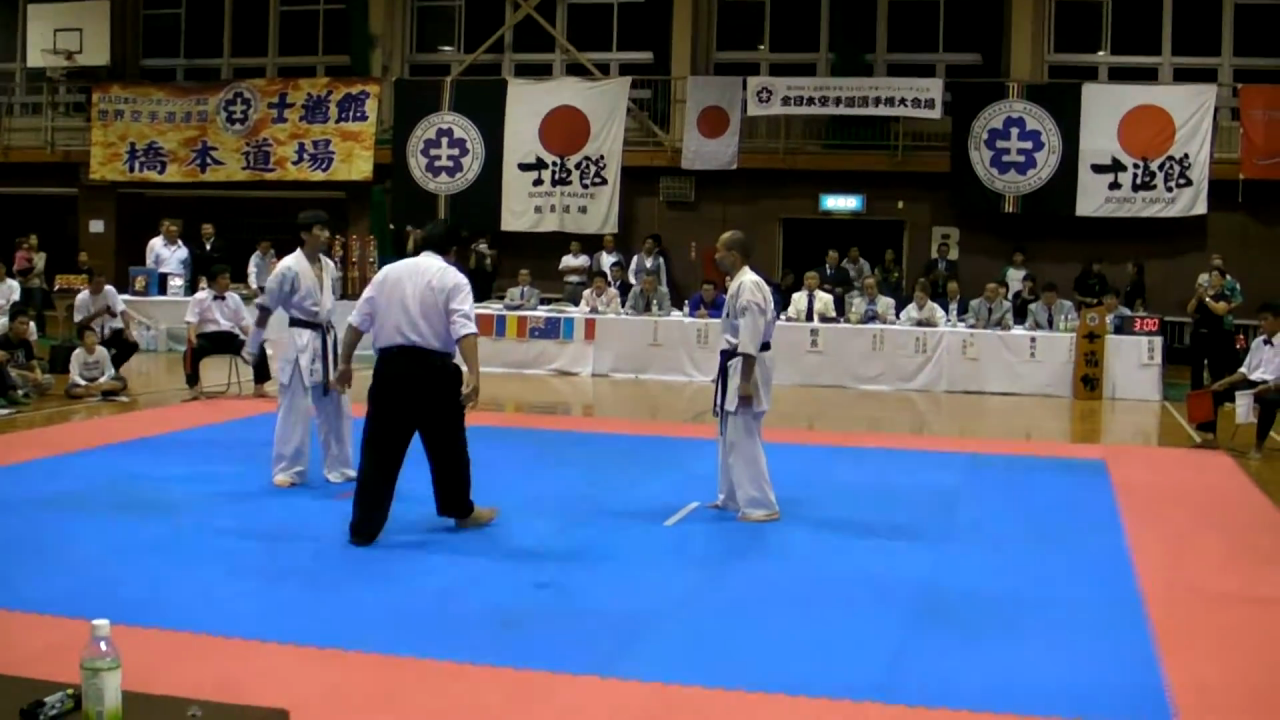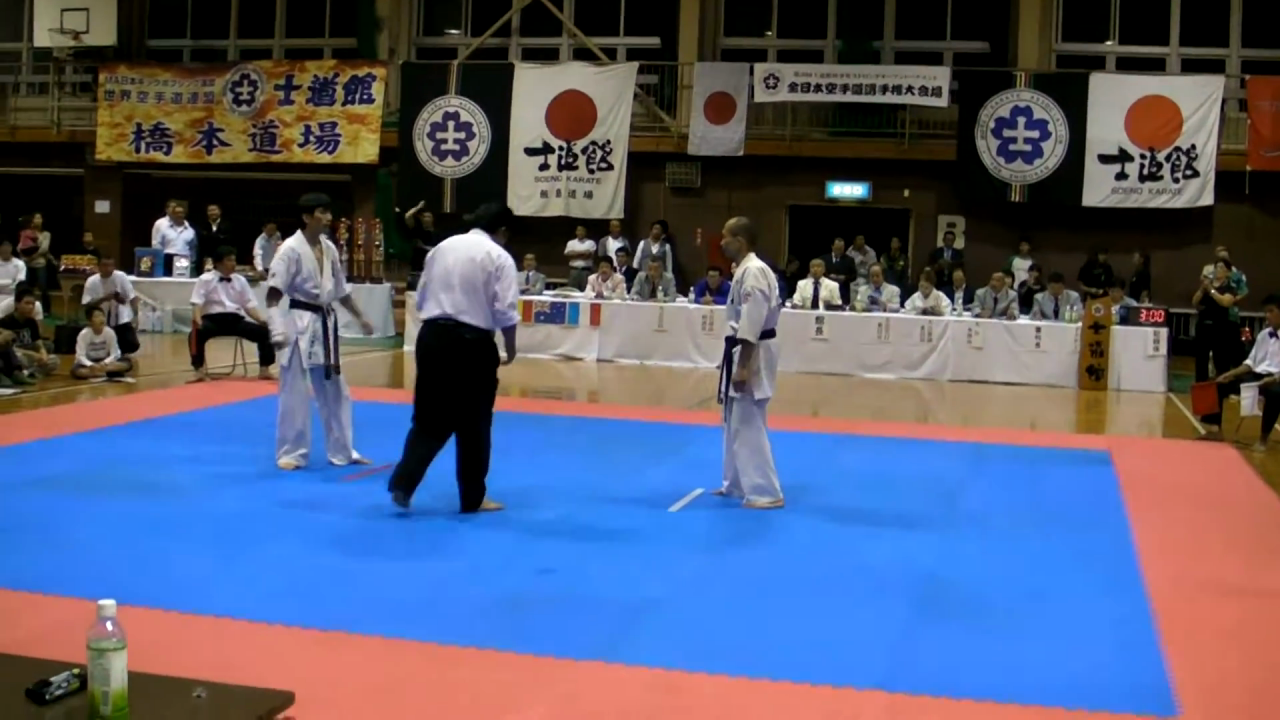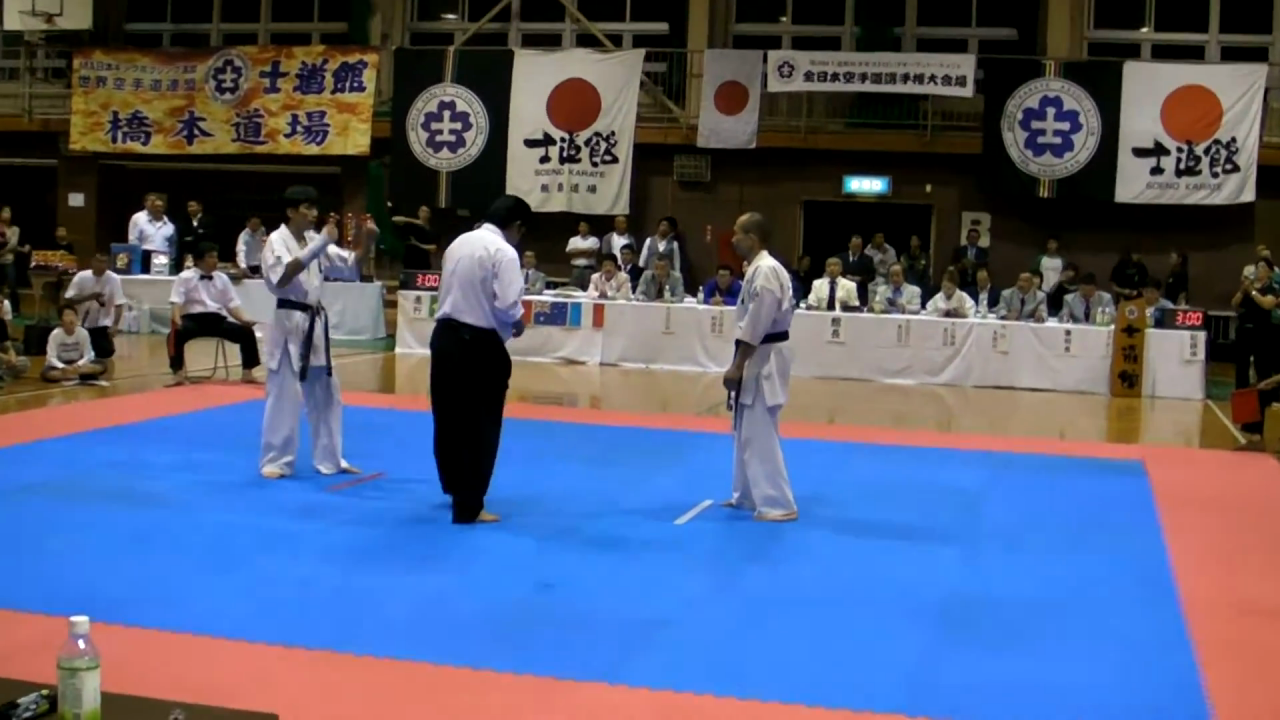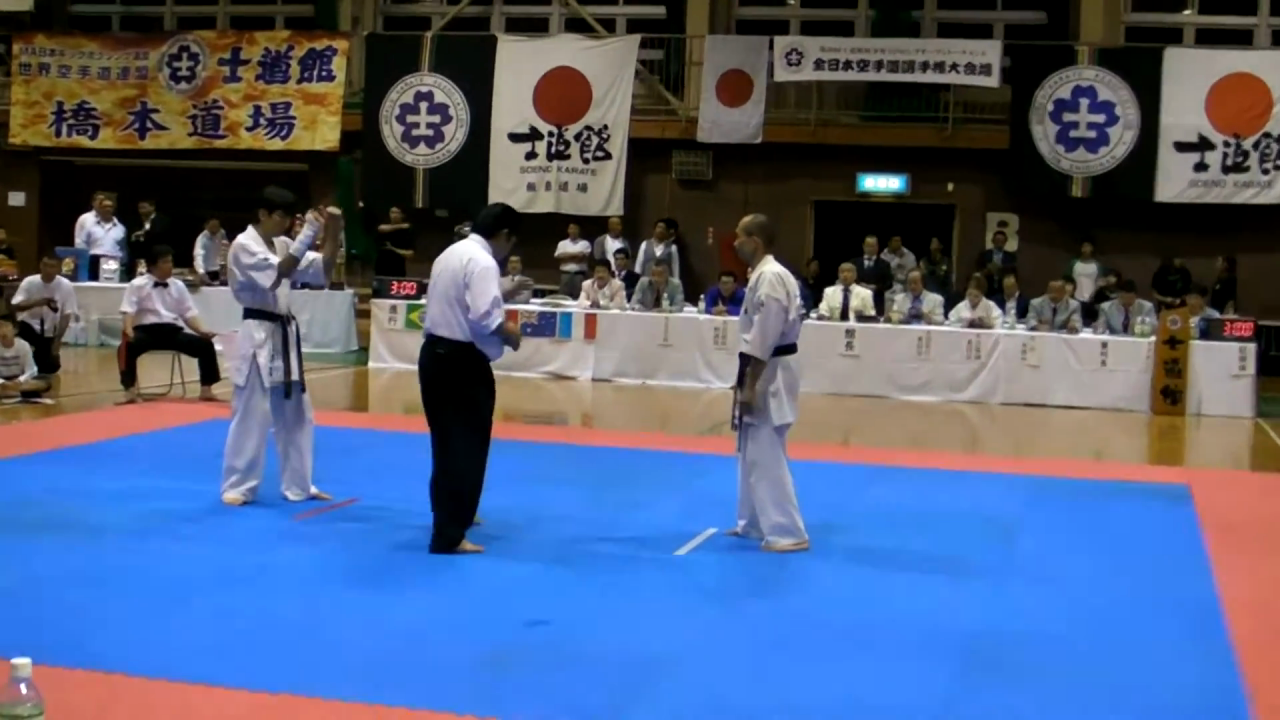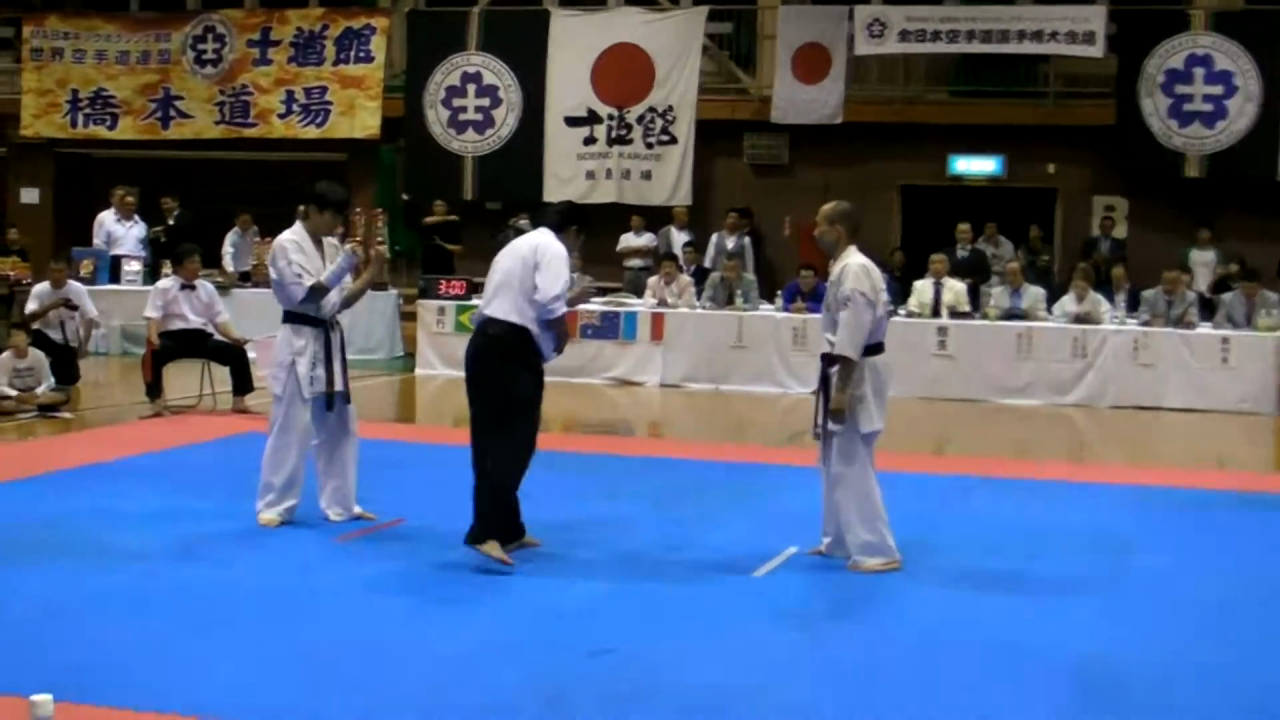
dt=0.3s
person 1, frame 1
left shoulder: (388, 272)
right shoulder: (454, 279)
left elbow: (359, 320)
right elbow: (464, 329)
left wrist: (345, 362)
right wrist: (473, 375)
left hip: (391, 367)
right hip: (433, 369)
left knee: (379, 449)
right knee: (448, 444)
left ankle: (363, 528)
right ankle: (461, 511)
person 1, frame 2
left shoulder: (441, 247)
right shoulder: (499, 257)
left elbow: (421, 299)
right elbow: (507, 312)
right wrist: (511, 348)
left hip: (433, 337)
right hip: (471, 344)
left knee: (429, 419)
right knee: (474, 425)
left ankle: (402, 484)
right ankle: (472, 498)
person 1, frame 3
left shoulder: (458, 243)
right shoulder: (503, 252)
right elbow: (507, 307)
right wrist: (519, 325)
left hip: (445, 337)
right hip: (479, 346)
left knee: (449, 421)
right knee: (480, 427)
left ankle: (455, 487)
right ankle: (468, 507)
person 1, frame 4
left shoulder: (450, 253)
right shoulder: (482, 262)
right elbow: (484, 317)
left wrist: (502, 296)
right wrist: (511, 334)
left hip: (435, 355)
right hip: (462, 361)
left knee: (448, 441)
right knee: (465, 446)
left ankle: (452, 514)
right ankle: (448, 535)
person 1, frame 5
left shoulder: (519, 245)
right shoulder: (552, 248)
right elbow: (549, 303)
left wrist: (567, 303)
right wrist: (563, 335)
left hip: (487, 344)
right hip: (510, 349)
left knee: (493, 439)
right knee: (513, 442)
left ankle: (506, 529)
right ankle: (486, 532)
person 2, frame 1
left shoulder: (748, 285)
right shoulder: (740, 283)
left elbow: (751, 338)
left wrist: (746, 381)
left hip: (746, 368)
right hip: (737, 366)
left knee: (744, 438)
right knee: (731, 436)
person 2, frame 2
left shoulder: (753, 271)
right shoulder: (746, 270)
left elbow: (752, 324)
left wrist: (744, 366)
left hip: (751, 355)
right hip: (743, 353)
left knee: (748, 425)
right knee: (736, 423)
person 2, frame 3
left shoulder: (765, 271)
right shoulder: (761, 268)
left elbow: (755, 325)
left wrist: (737, 366)
left hip: (763, 358)
right hip: (759, 357)
left knee: (760, 434)
right knee: (747, 431)
left ankle: (779, 504)
right ankle: (748, 495)
person 2, frame 4
left shoulder: (769, 277)
right shoulder: (766, 274)
left elbow: (764, 339)
left wrist: (749, 386)
left hip: (768, 374)
right hip: (764, 373)
left knee: (766, 455)
right knee: (753, 453)
left ankle: (788, 533)
right ankle: (754, 523)
person 2, frame 5
left shoulder: (853, 269)
right shoulder: (846, 267)
left elbow: (852, 338)
left wrist: (841, 391)
left hip: (855, 376)
right hip: (847, 374)
left knee: (852, 466)
right knee: (836, 464)
left ankle: (877, 551)
right ankle: (840, 541)
person 3, frame 1
left shoulder: (329, 266)
right shoulder: (289, 267)
right elbow: (265, 308)
right wrist: (252, 347)
left hip: (326, 341)
right hip: (301, 342)
left knee: (337, 410)
right knee: (296, 410)
person 3, frame 2
left shoulder: (329, 249)
right shoulder: (291, 249)
right elbow: (274, 293)
left wrist: (360, 317)
right wrist: (277, 330)
left hip: (327, 322)
right hip: (301, 324)
left knee: (336, 392)
right knee: (296, 393)
person 3, frame 3
left shoulder: (317, 240)
right shoulder: (277, 241)
left elbow: (350, 265)
right elbow: (283, 276)
left wrist: (365, 242)
right wrist: (316, 246)
left hip: (315, 323)
right hip: (290, 323)
left knee: (325, 396)
right knee: (284, 396)
left ankle: (330, 459)
right ankle: (275, 461)
person 3, frame 4
left shoulder: (281, 244)
right shoulder: (244, 246)
left elbow: (321, 271)
right elbow: (278, 273)
left wrist: (332, 231)
right wrist: (308, 234)
left hip: (285, 334)
right hip: (258, 337)
left knee: (297, 416)
right knee: (251, 416)
left ankle: (298, 485)
right ankle: (237, 487)
person 3, frame 5
left shoulder: (333, 246)
right shoulder: (287, 244)
left elbow: (341, 302)
right elbow: (306, 295)
left wrist: (373, 271)
right wrist: (343, 265)
left hip: (330, 341)
right hip: (299, 343)
left knee: (339, 430)
right knee: (290, 429)
left ankle: (340, 504)
right ankle: (274, 506)
